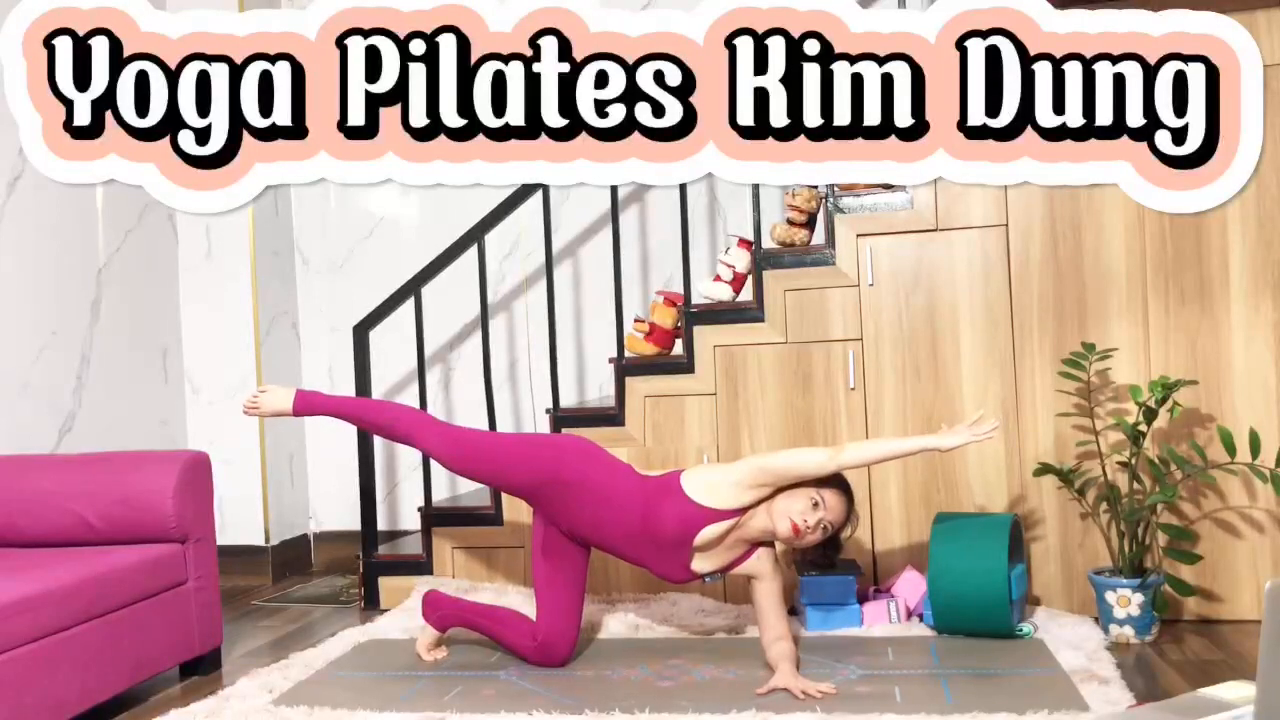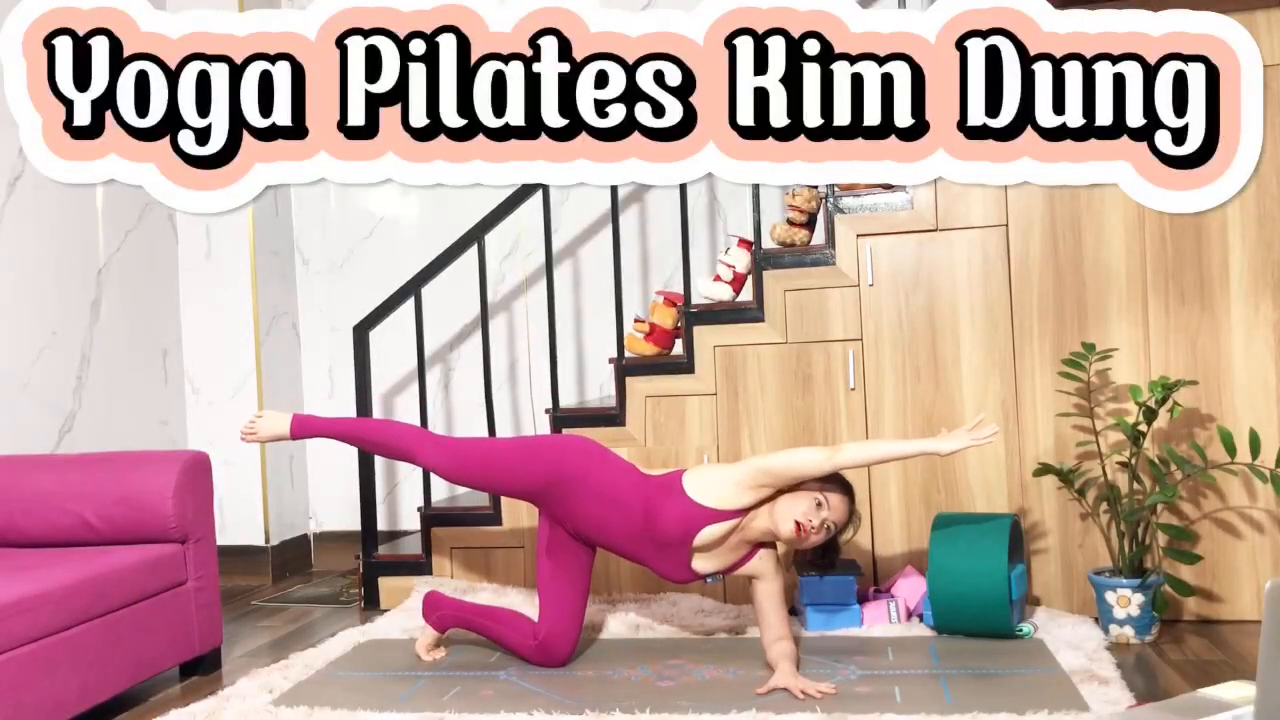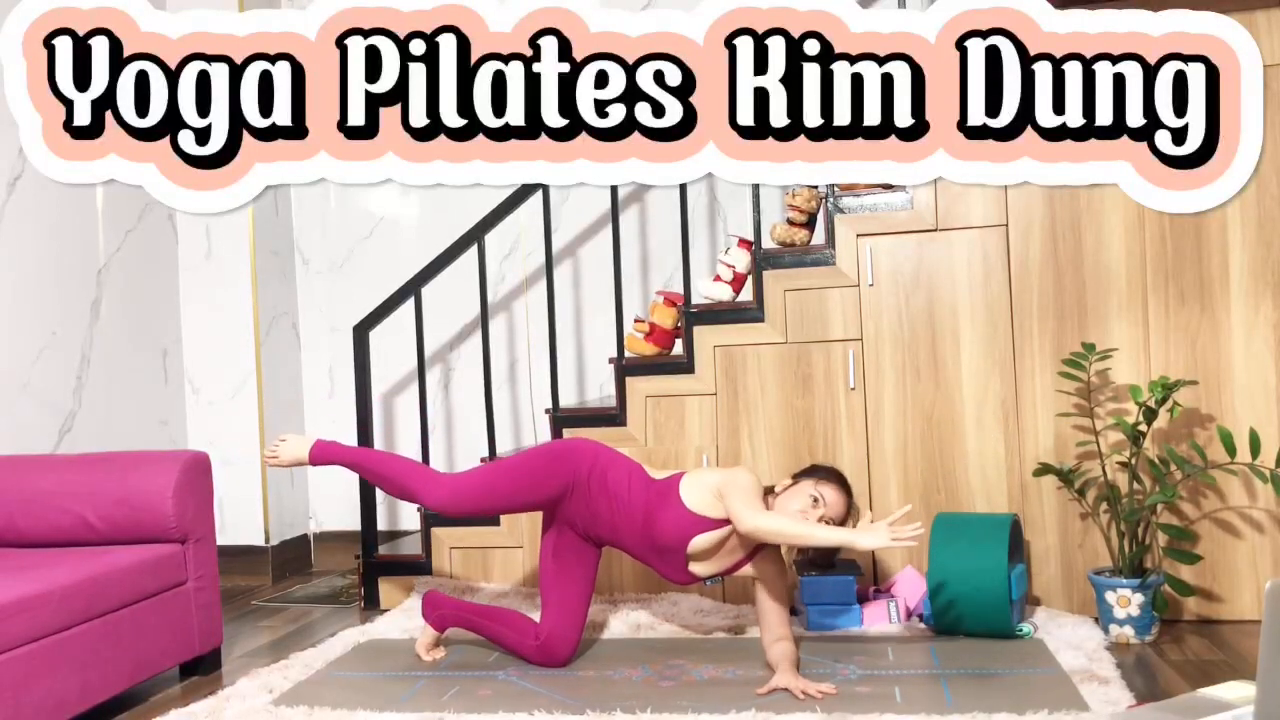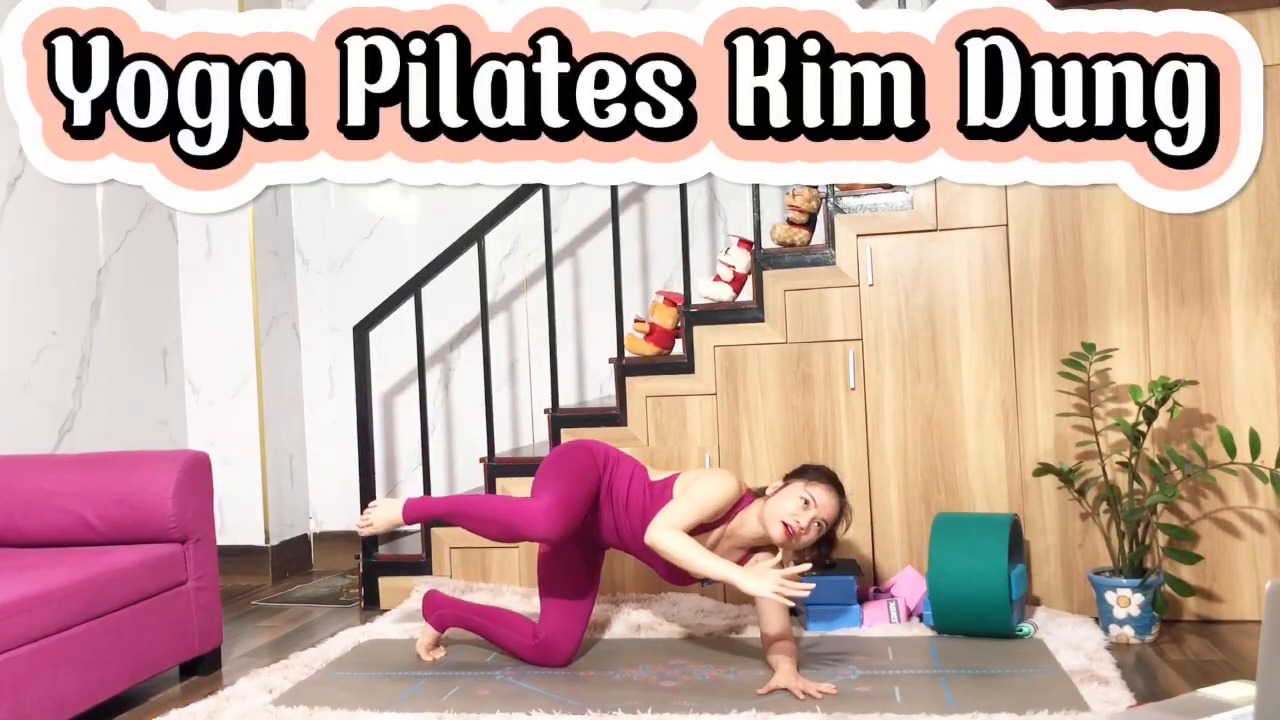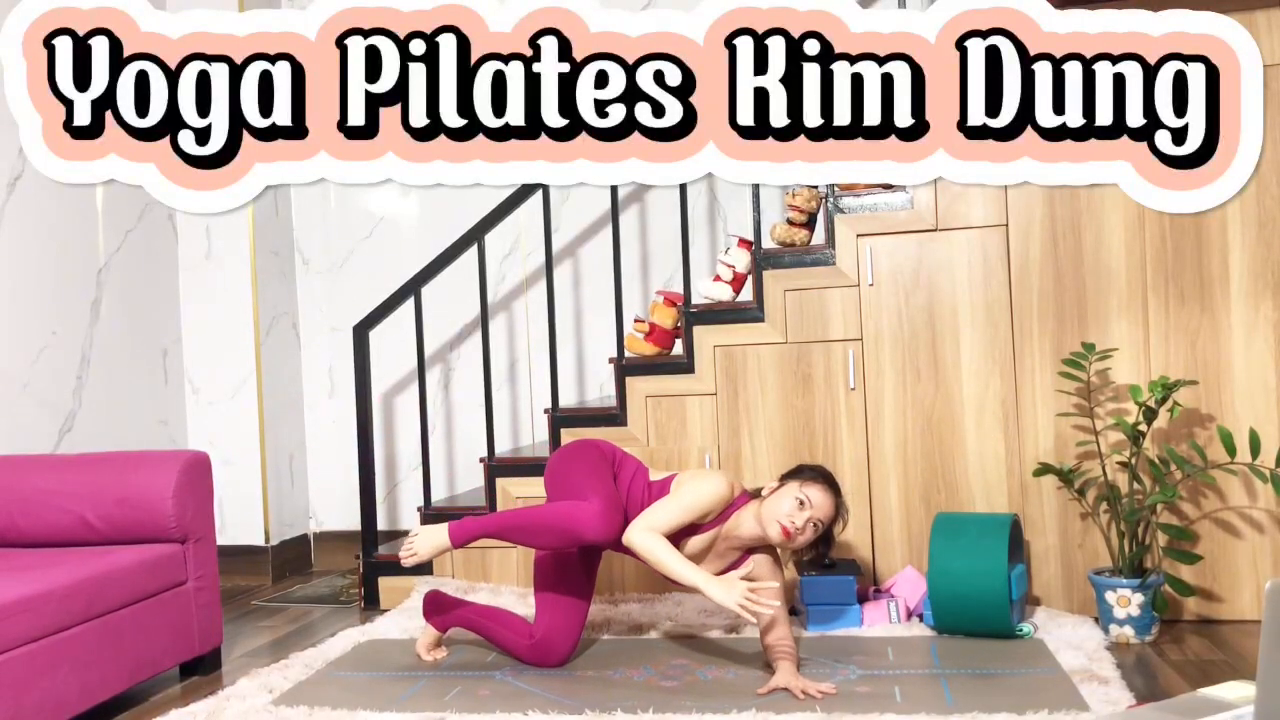
dt=1s
person 1, frame 1
left shoulder: (760, 565)
right shoulder: (748, 481)
left elbow: (777, 632)
right elbow: (837, 455)
left wrist: (786, 670)
right wrist: (935, 439)
left hip: (570, 531)
right hip: (566, 476)
left knee: (551, 649)
right knee: (439, 439)
left ankle: (443, 608)
right ankle: (307, 401)
person 1, frame 2
left shoulder: (759, 563)
right shoulder: (748, 482)
left elbow: (777, 633)
right elbow: (834, 454)
left wrist: (786, 671)
right wrist: (931, 445)
left hip: (576, 530)
right hip: (568, 474)
left knee: (551, 649)
right knee: (436, 453)
left ankle: (443, 611)
right ankle: (300, 424)
person 1, frame 3
left shoulder: (766, 563)
right shoulder: (741, 481)
left elbow: (778, 632)
right elbow: (750, 518)
left wrist: (786, 670)
right wrist: (852, 539)
left hip: (583, 531)
right hip: (578, 476)
left knee: (552, 648)
right knee: (446, 495)
left ankle: (442, 610)
right ankle: (323, 450)
person 1, frame 4
left shoulder: (765, 562)
right shoulder: (724, 488)
left elbow: (777, 632)
right elbow: (658, 533)
left wrist: (787, 667)
right wrist: (739, 578)
left hip: (591, 534)
right hip: (586, 469)
left knee: (552, 650)
right knee: (548, 524)
left ankle: (442, 610)
right ankle: (412, 509)
person 1, frame 5
left shoulder: (762, 568)
right shoulder: (718, 490)
left elbow: (776, 634)
right elbow: (637, 533)
left wrist: (786, 668)
right wrist: (711, 585)
left hip: (586, 532)
left knee: (549, 652)
right knee: (602, 523)
left ankle: (444, 610)
right ankle: (455, 532)
